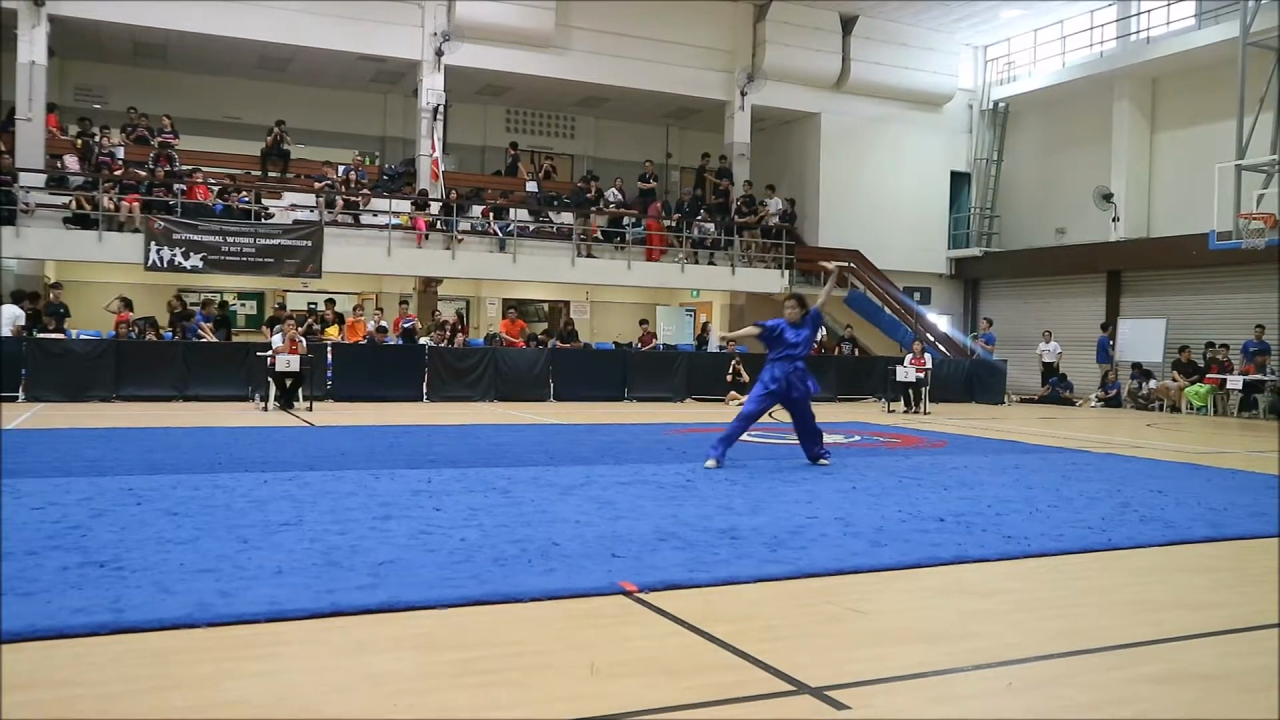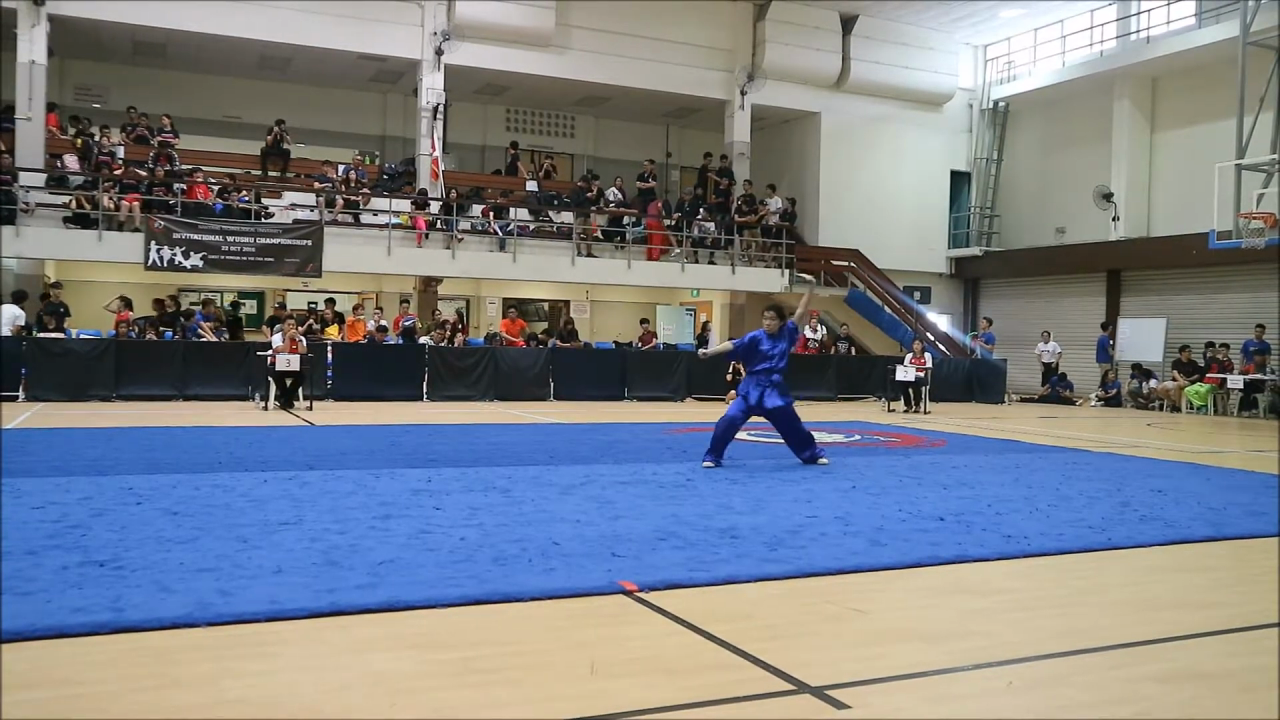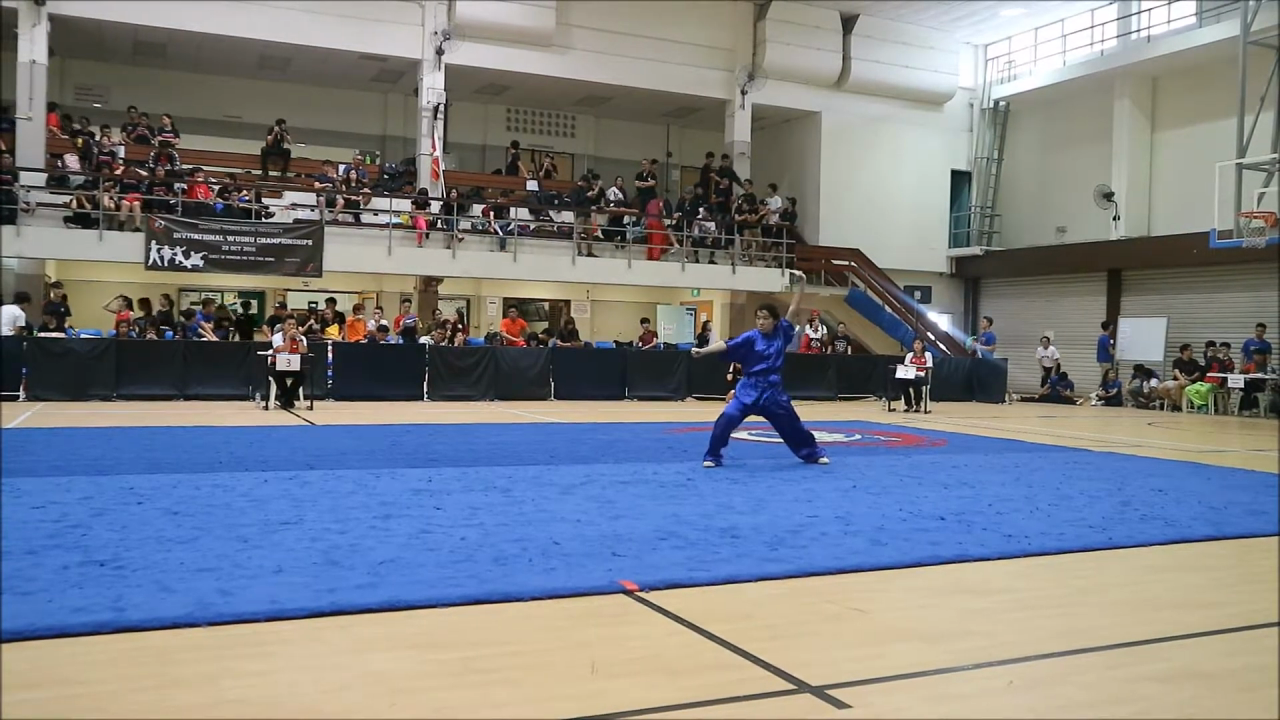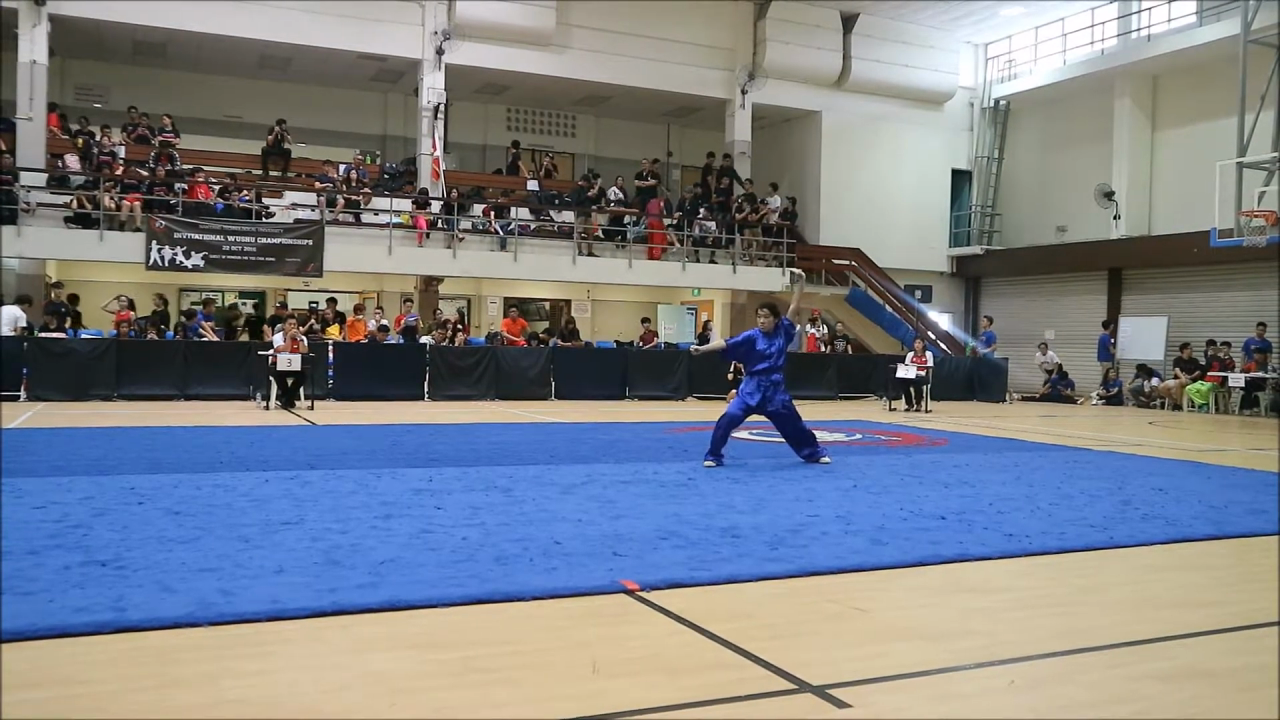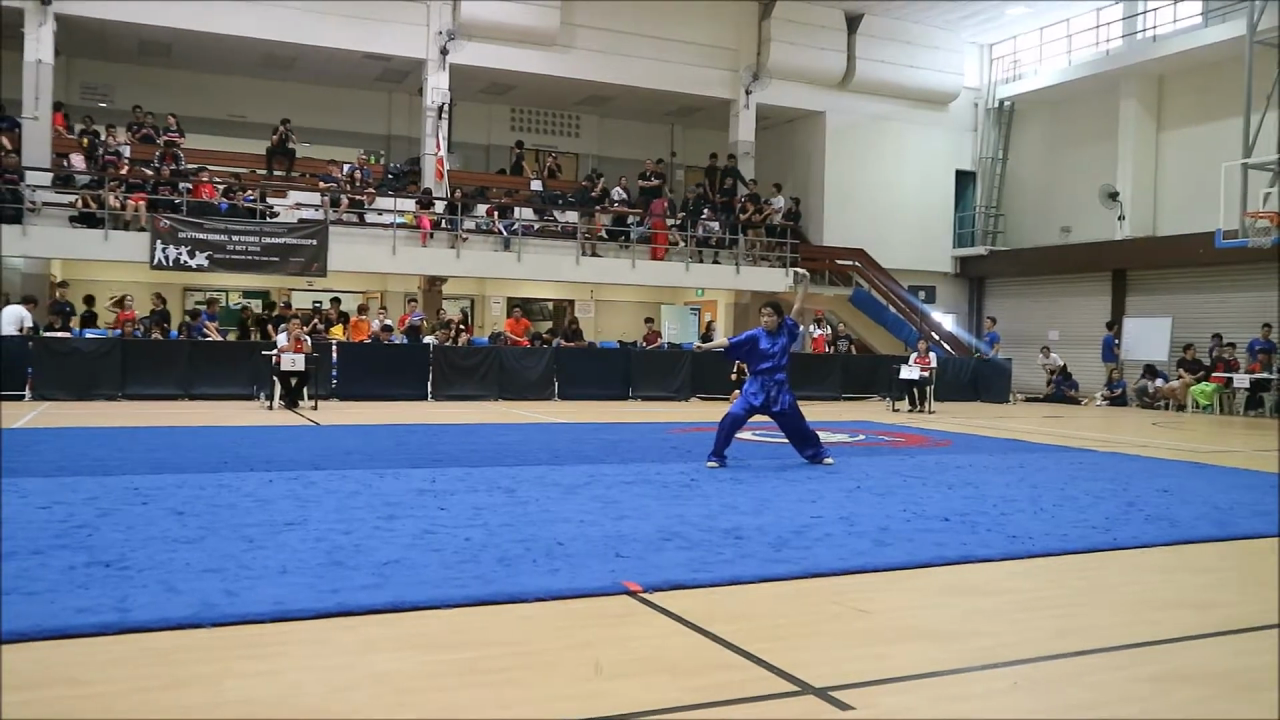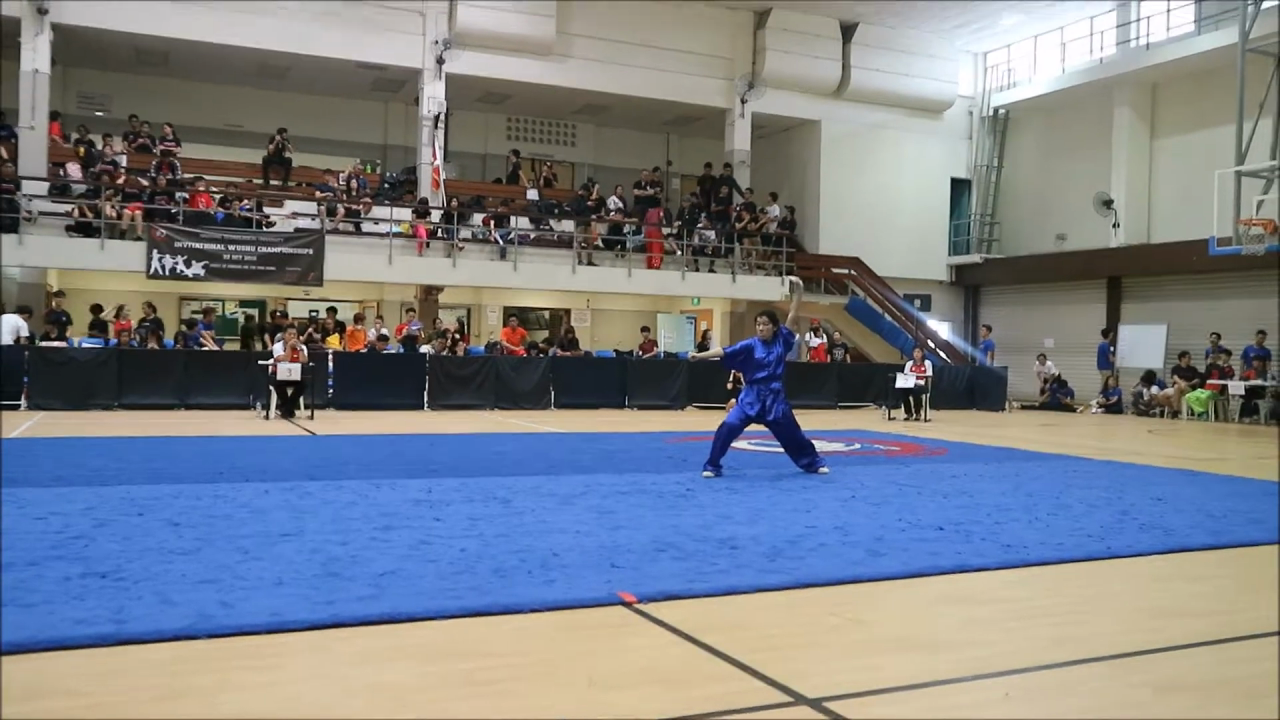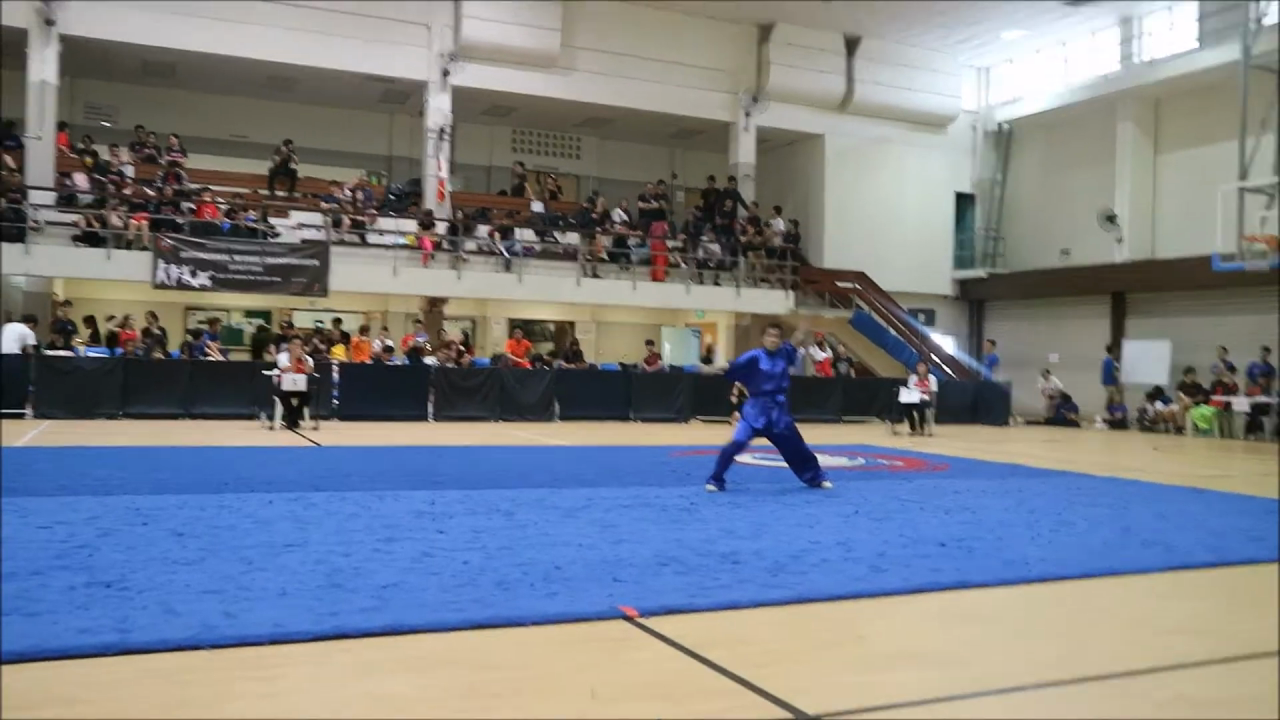
dt=0.2s
person 1, frame 1
left shoulder: (810, 323)
right shoulder: (779, 325)
left elbow: (822, 299)
right elbow: (758, 329)
left wrist: (833, 275)
right wrist: (732, 336)
left hip: (797, 379)
right hip: (773, 376)
left knee: (806, 421)
right knee: (749, 412)
left ankle: (818, 454)
right ankle: (717, 453)
person 1, frame 2
left shoulder: (787, 334)
right shoulder: (756, 337)
left elbow: (801, 312)
right elbow: (734, 345)
left wrist: (810, 287)
right wrist: (710, 352)
left hip: (775, 390)
right hip: (752, 389)
left knee: (793, 426)
right knee: (730, 419)
left ankle: (813, 454)
right ankle: (712, 456)
person 1, frame 3
left shoulder: (782, 333)
right shoulder: (750, 338)
left elbow: (794, 309)
right elbow: (727, 345)
left wrist: (801, 284)
right wrist: (703, 351)
left hip: (773, 390)
right hip: (749, 389)
left knee: (792, 425)
right knee: (728, 418)
left ankle: (814, 453)
right ankle: (712, 456)
person 1, frame 4
left shoulder: (783, 332)
right shoulder: (751, 337)
left elbow: (794, 307)
right elbow: (726, 343)
left wrist: (800, 282)
right wrist: (702, 349)
left hip: (775, 389)
right hip: (752, 388)
left knee: (794, 424)
right knee: (730, 417)
left ankle: (815, 452)
right ankle: (713, 456)
person 1, frame 5
left shoulder: (786, 332)
right shoulder: (754, 336)
left elbow: (798, 307)
right elbow: (729, 342)
left wrist: (804, 282)
right wrist: (705, 346)
left hip: (779, 388)
right hip: (756, 388)
left knee: (797, 425)
right knee: (733, 417)
left ankle: (819, 454)
right ankle: (716, 457)
person 1, frame 6
left shoulder: (782, 341)
right shoulder: (750, 345)
left elbow: (793, 315)
right elbow: (724, 351)
left wrist: (798, 290)
right wrist: (700, 355)
left hip: (775, 397)
right hip: (751, 397)
left knee: (793, 434)
right knee: (729, 427)
left ankle: (814, 463)
right ankle: (712, 466)
person 1, frame 7
left shoulder: (784, 353)
right shoulder: (755, 356)
left elbow: (798, 339)
right elbow: (732, 367)
left hip: (778, 411)
right hip: (755, 410)
left knee: (797, 447)
right knee: (737, 443)
left ankle: (817, 478)
right ankle: (715, 481)
